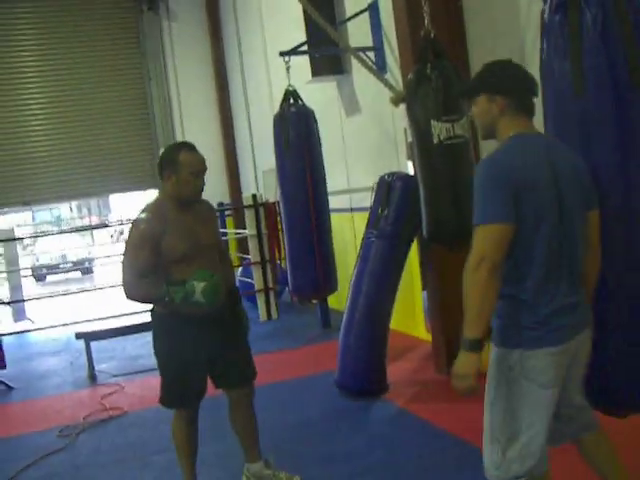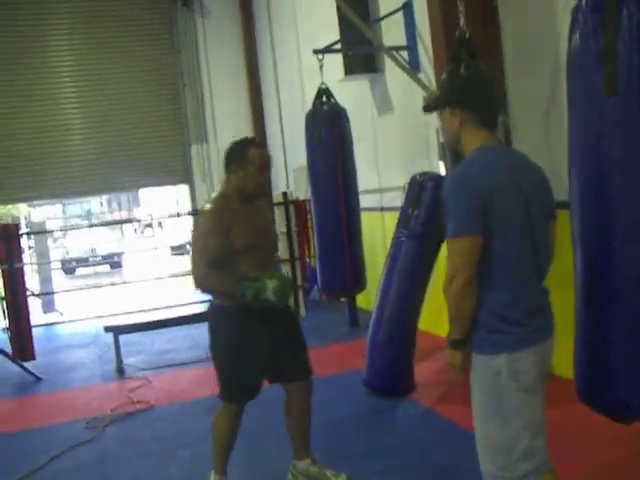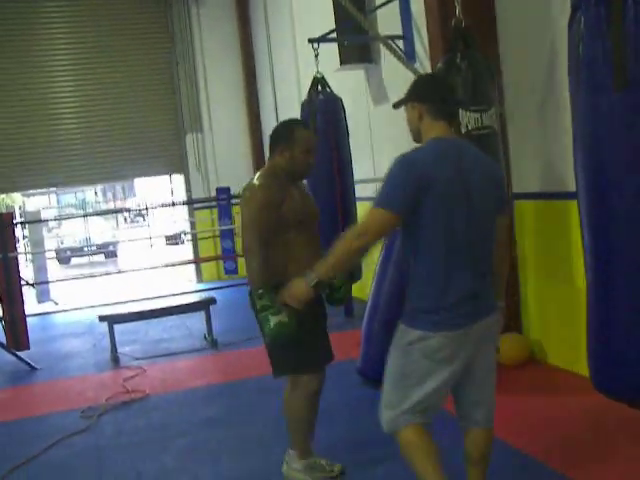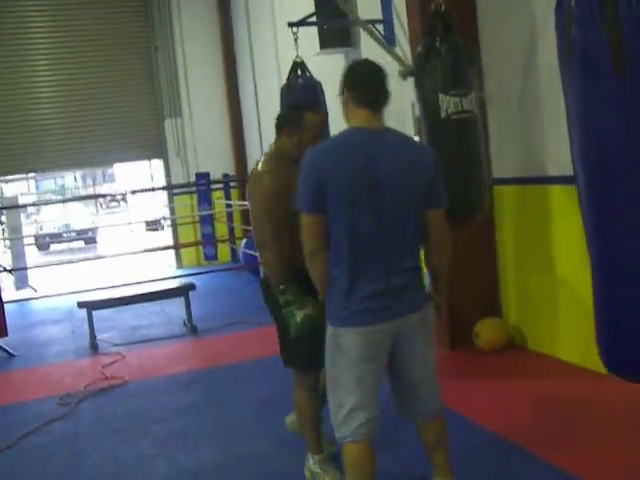
dt=0.5s
person 1, frame 1
left shoulder: (498, 167)
right shoulder: (569, 159)
left elbow: (483, 262)
right elbow: (592, 245)
left wrist: (470, 344)
left hip: (524, 337)
right hip: (571, 325)
right knee: (578, 422)
person 1, frame 2
left shoulder: (465, 179)
right shoulder: (531, 171)
left elbow: (461, 275)
right elbow: (546, 250)
left wrist: (457, 340)
left hip: (501, 340)
right hip: (535, 326)
right knee: (504, 439)
person 1, frame 3
left shoulder: (415, 165)
right shoulder: (488, 166)
left elbow: (364, 236)
right elbow: (499, 243)
left wrist: (311, 279)
left hip: (432, 322)
right hip: (484, 314)
left knee: (403, 413)
right knee: (478, 413)
person 1, frame 4
left shoulder: (319, 159)
right shoulder: (419, 156)
left elbow: (313, 246)
right elbow: (438, 238)
left wrist: (329, 298)
right wrist: (440, 289)
left hip: (352, 315)
right hip: (412, 307)
left knee: (354, 422)
right knee: (426, 405)
person 2, frame 1
left shoulder: (205, 210)
right shoulder: (149, 224)
right elbow: (133, 286)
left wrist: (235, 301)
right wrist: (181, 294)
left hip: (220, 316)
right hip: (179, 327)
left knee: (242, 392)
right knee: (186, 409)
person 2, frame 2
left shoulder: (261, 207)
right shoulder: (215, 215)
right elbow: (203, 277)
left wrist: (280, 293)
right wrist: (253, 289)
left hip: (275, 313)
right hip: (236, 320)
left knee: (300, 388)
right knee: (234, 403)
person 2, frame 3
left shoulder: (296, 186)
right shoulder: (263, 190)
right elbow: (253, 251)
right wrist: (266, 302)
left hip: (307, 295)
right hip: (282, 299)
left knee: (297, 377)
right knee: (310, 379)
person 2, frame 4
left shoulder: (303, 168)
right shoulder: (270, 176)
right elbow: (266, 243)
right wrist: (287, 297)
left hip: (318, 280)
right hip: (294, 285)
right knee: (308, 372)
left ankle: (302, 418)
